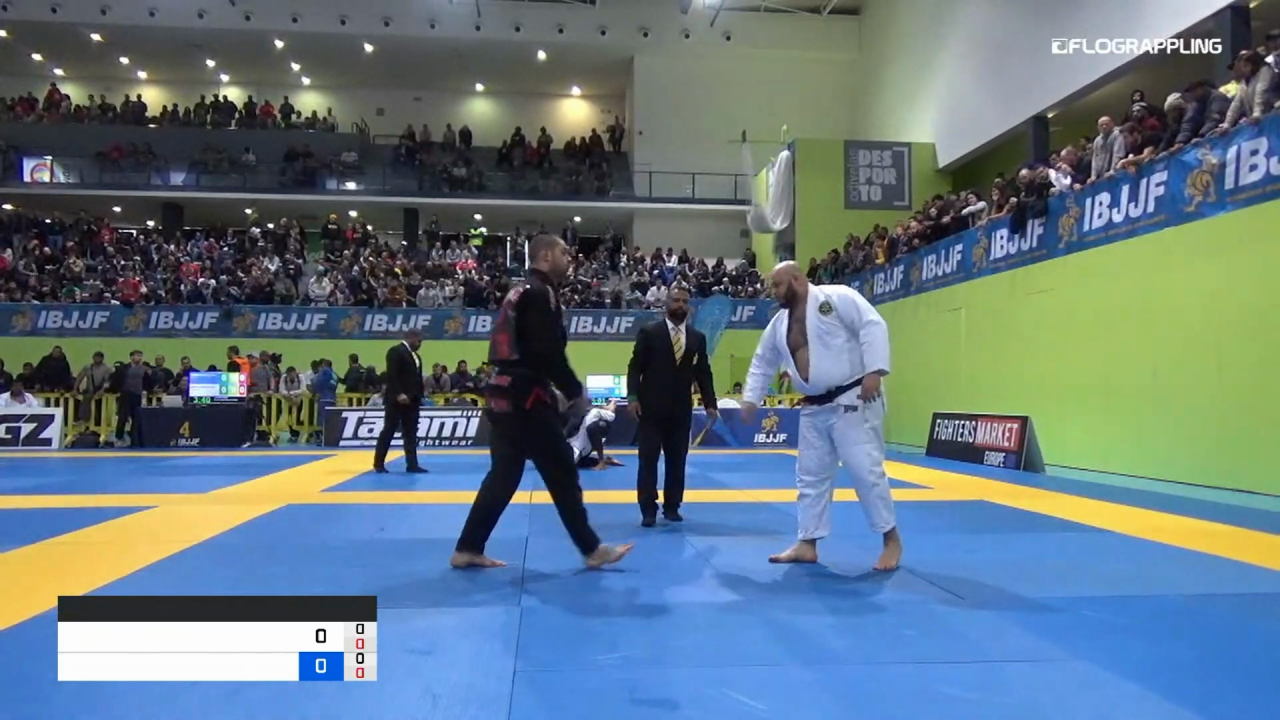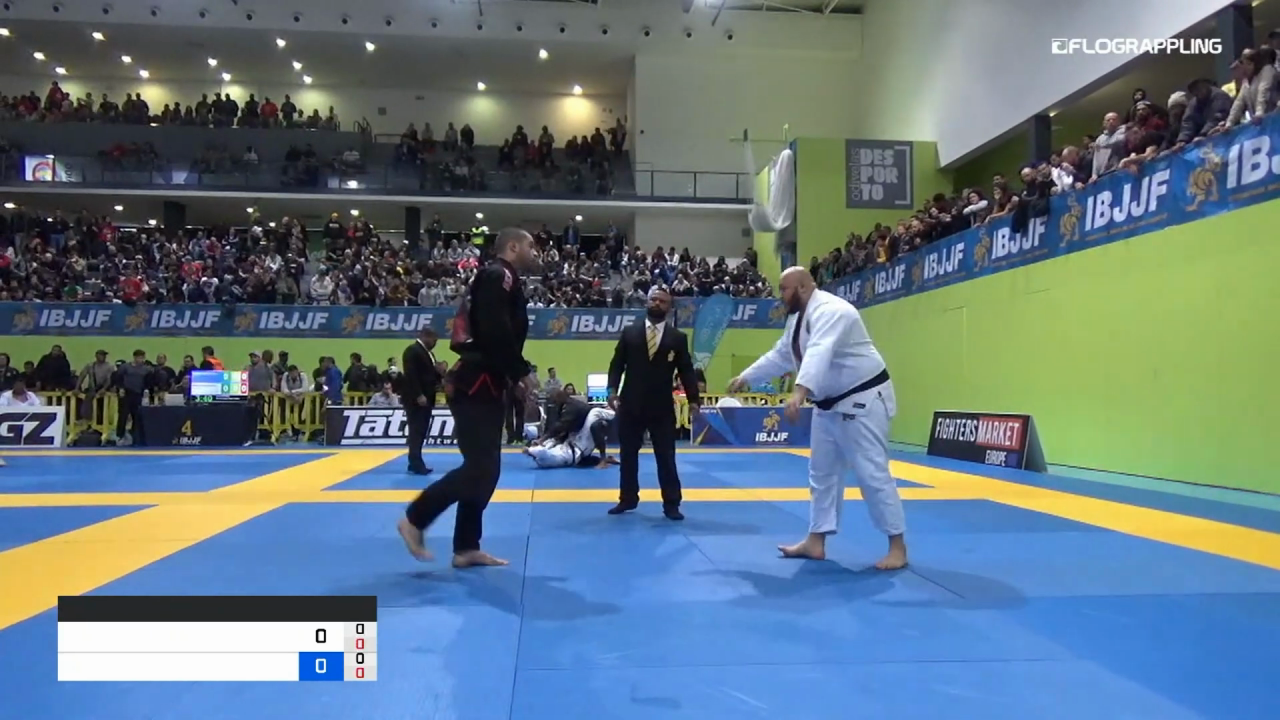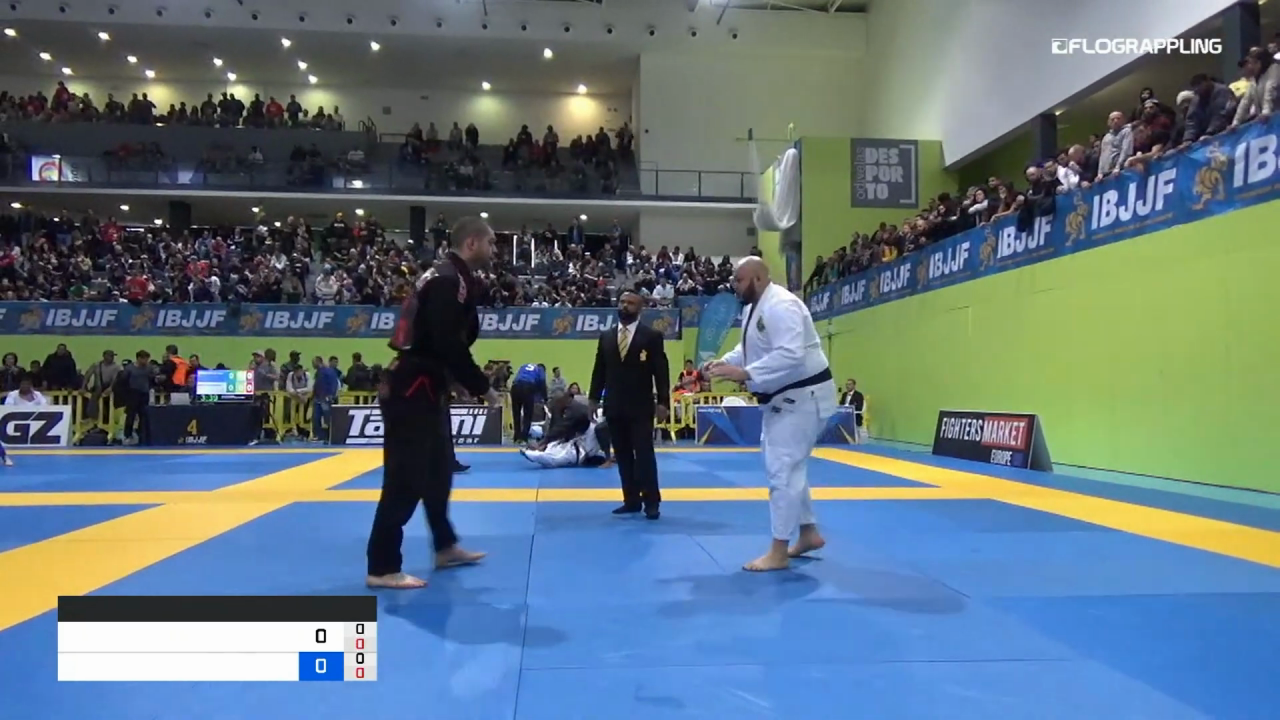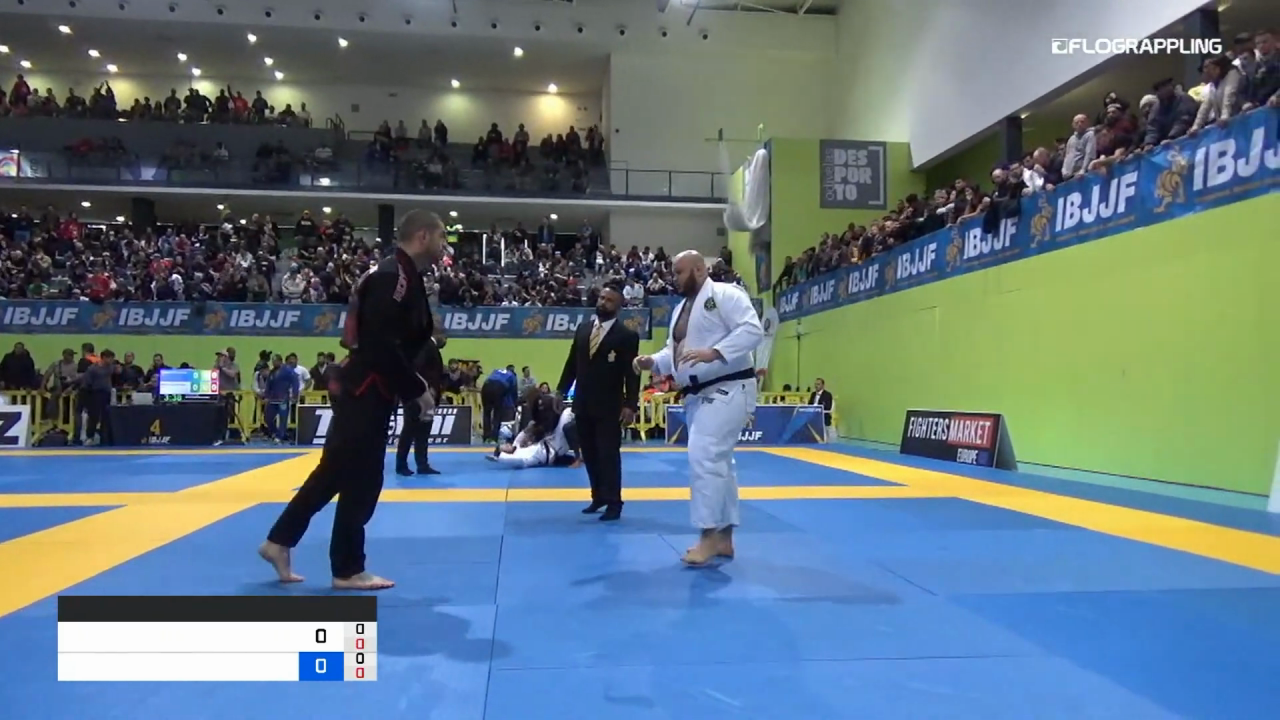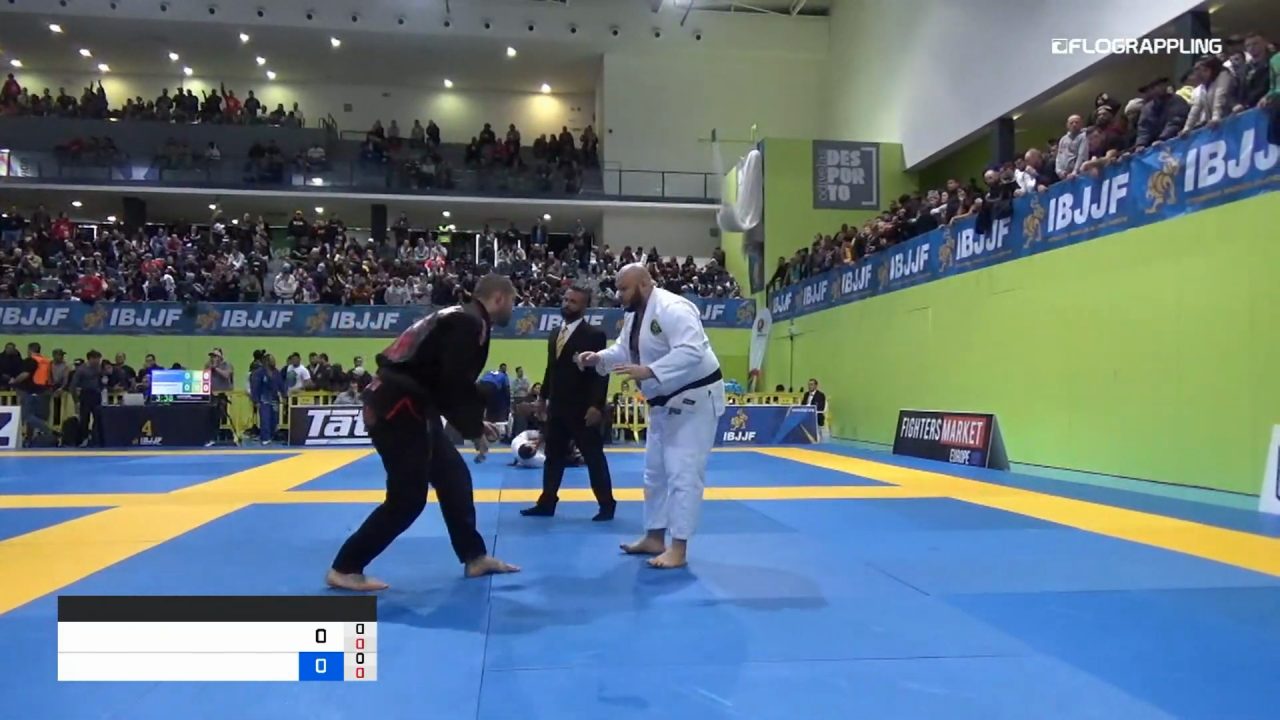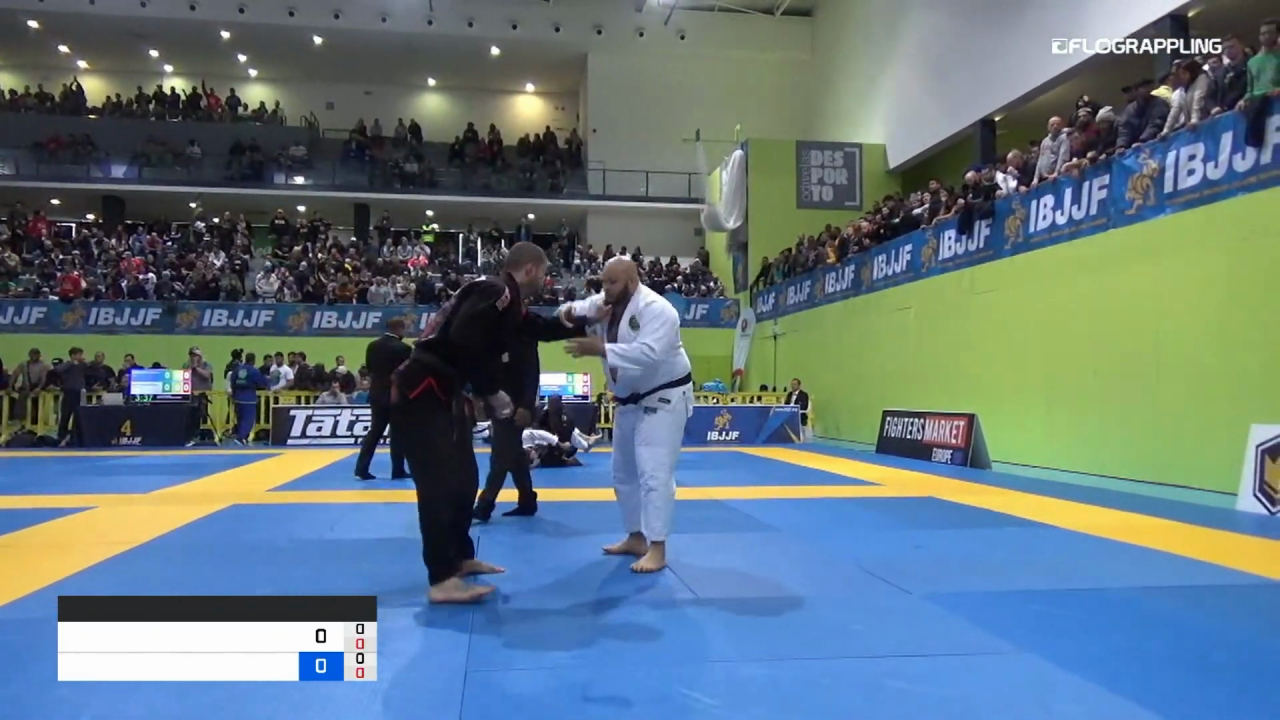
dt=0.7s
person 1, frame 1
left shoulder: (522, 292)
right shoulder: (540, 293)
right elbow: (548, 351)
left wrist: (547, 385)
right wrist: (575, 391)
left hip: (502, 393)
right hip: (524, 396)
left knee: (504, 474)
right knee: (562, 473)
left ankle: (467, 549)
right ankle: (592, 549)
person 1, frame 2
left shoulder: (498, 280)
right shoulder: (498, 277)
right elbow: (495, 334)
left wrist: (513, 377)
right wrist: (520, 372)
left hip: (482, 384)
right hip: (477, 385)
left knee: (484, 469)
right knee: (478, 468)
left ankle: (466, 547)
right ankle: (416, 519)
person 1, frame 3
left shoulder: (447, 278)
right shoulder: (450, 281)
right elbow: (448, 346)
left wrist: (471, 385)
right wrist: (481, 387)
left hip: (419, 386)
right hip: (413, 390)
left knee: (439, 469)
right knee: (406, 478)
left ankle: (445, 547)
right ankle: (382, 567)
person 1, frame 4
left shoulder: (400, 275)
right shoulder: (391, 278)
right elbow: (381, 346)
left wrist: (411, 382)
right wrist: (415, 391)
left hip: (363, 385)
right hip: (366, 388)
left knee: (337, 471)
right knee: (362, 480)
left ankle: (280, 541)
right ankle: (348, 571)
person 1, frame 5
left shoulder: (457, 319)
right shoulder: (470, 324)
right elbow: (457, 384)
left wrist: (474, 423)
right wrist: (473, 430)
left hip: (406, 406)
right hip: (398, 407)
left knee: (454, 478)
right knee: (408, 496)
left ankle: (475, 556)
right ankle: (346, 568)
person 1, frame 6
left shoulder: (507, 299)
right shoulder: (496, 292)
right elbow: (463, 340)
right wrist: (491, 391)
left hip: (441, 391)
right hip: (424, 390)
left knee: (463, 477)
right knee: (440, 482)
left ankle: (460, 557)
right ankle: (443, 580)
person 2, frame 1
left shoulder: (837, 297)
right shoulder: (780, 322)
left elbow: (872, 327)
right elbow: (763, 362)
left wrist: (874, 372)
right wrist: (750, 398)
left hip: (854, 400)
right hip: (816, 407)
left knee: (865, 470)
right knee: (811, 475)
left ankle: (891, 542)
right ankle: (806, 545)
person 2, frame 2
left shoulder: (830, 310)
right shoulder: (798, 319)
left elbow: (820, 353)
right elbow: (780, 357)
left wrist: (799, 393)
right wrist: (745, 378)
left hip: (863, 400)
right hip: (830, 404)
left knee: (872, 472)
right knee: (822, 472)
left ankle: (897, 544)
right ankle: (816, 540)
person 2, frame 3
left shoulder: (780, 306)
right shoulder: (754, 307)
left elbow: (789, 355)
right elbow: (748, 348)
left wrist: (745, 373)
right wrist: (725, 362)
left hip: (803, 396)
right hip: (783, 398)
left knee: (783, 469)
right knee: (787, 468)
left ankle: (779, 551)
right ankle: (808, 533)
person 2, frame 4
left shoulder: (726, 294)
right shoulder: (682, 308)
left elbow: (751, 330)
right elbow: (674, 350)
left wrist: (714, 352)
right wrist: (652, 361)
left hip: (726, 391)
right hip: (698, 394)
left knee: (704, 460)
right knee: (716, 464)
left ankle: (708, 538)
right ankle: (723, 538)
person 2, frame 5
left shoulder: (673, 309)
right shoulder: (635, 315)
left elbow: (690, 353)
right elbow: (624, 349)
left wrist: (648, 371)
right wrist: (598, 358)
left hip: (695, 398)
right hip: (666, 402)
left knee: (683, 471)
right knee: (656, 470)
left ankle: (678, 547)
right ankle: (655, 537)
person 2, frame 6
left shoulder: (656, 309)
right shoulder: (607, 301)
left elbow: (649, 354)
right elbow: (577, 310)
left wrist: (600, 348)
right wrist: (568, 313)
left hip: (663, 400)
right hip: (629, 401)
left knee: (654, 472)
right knee: (624, 473)
left ankle: (656, 549)
right ankle: (637, 537)
person 3, frame 1
left shoulder: (697, 338)
right shoulder: (649, 333)
left elbow: (703, 372)
right elbow: (635, 367)
left wrist: (710, 403)
right wrist: (633, 396)
left hip: (680, 409)
right hip: (651, 407)
left knee: (677, 460)
right knee: (648, 458)
left ankle: (672, 506)
right ankle: (649, 509)
person 3, frame 2
left shoulder: (677, 338)
right shoulder: (629, 333)
left elbow: (686, 370)
right elbow: (617, 364)
left wrist: (693, 398)
right wrist: (613, 390)
left hip: (662, 406)
right hip: (631, 404)
left knee: (666, 456)
right knee: (628, 454)
left ankle: (671, 504)
right ankle: (628, 499)
person 3, frame 3
left shoulder: (652, 336)
right shoulder: (606, 337)
left elbow: (661, 371)
right elbow: (599, 370)
left wrist: (663, 401)
right wrist: (594, 399)
left hip: (641, 407)
right hip: (614, 406)
left knee: (644, 453)
right knee: (623, 455)
left ankle: (651, 502)
right ankle: (632, 500)
person 3, frame 4
left shoulder: (626, 336)
right shoulder: (582, 329)
left elbow: (632, 374)
right elbow: (572, 362)
left wrist: (630, 405)
right wrist: (561, 390)
left hip: (609, 406)
right hip: (583, 404)
left knee: (609, 454)
right knee: (588, 453)
left ankle: (613, 504)
right ankle: (598, 496)
person 3, frame 5
left shoulder: (593, 335)
right shoulder: (556, 333)
left elbow: (600, 373)
left wrist: (596, 406)
right wrist: (544, 397)
left hip: (582, 409)
right hip: (558, 407)
left knee: (593, 456)
right knee: (553, 455)
left ankle: (607, 504)
right ankle: (547, 503)
person 3, frame 6
left shoulder: (524, 332)
left elbow: (531, 373)
left wrist: (525, 406)
left hip: (516, 406)
left knee: (502, 454)
right knee: (513, 454)
left ankle: (485, 506)
right ankle: (527, 502)
